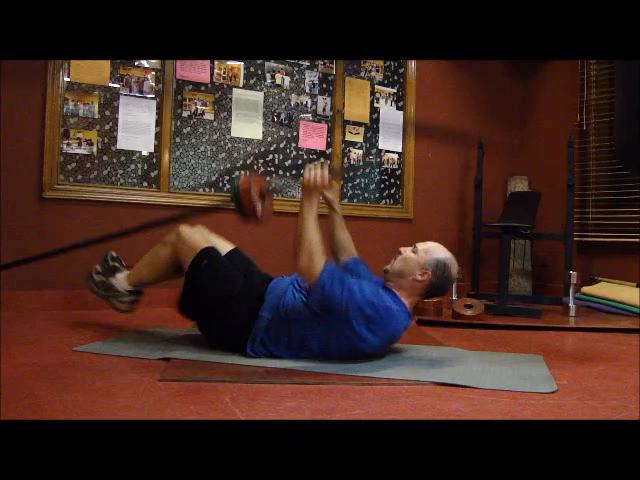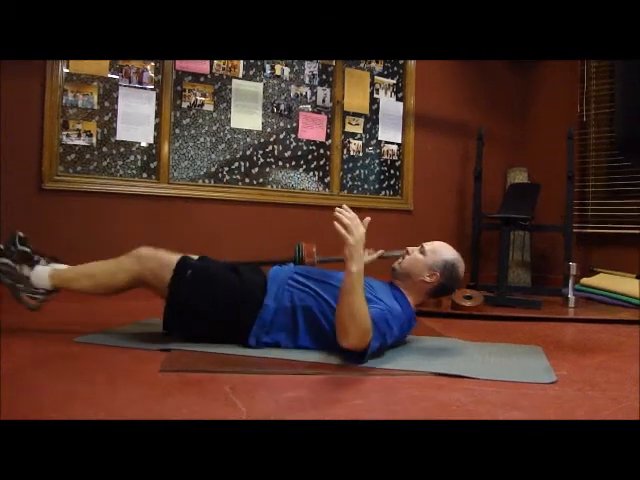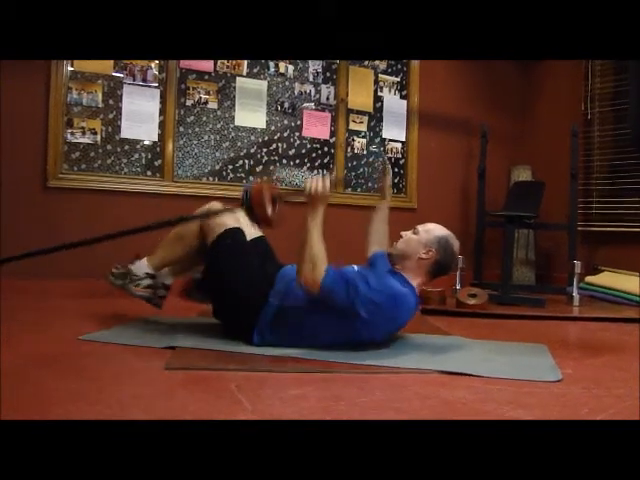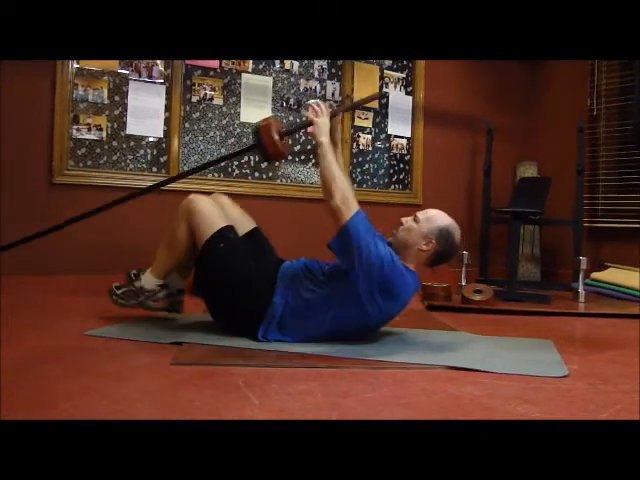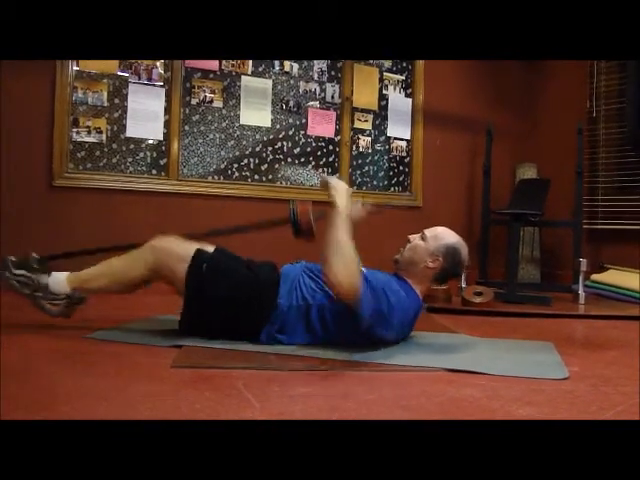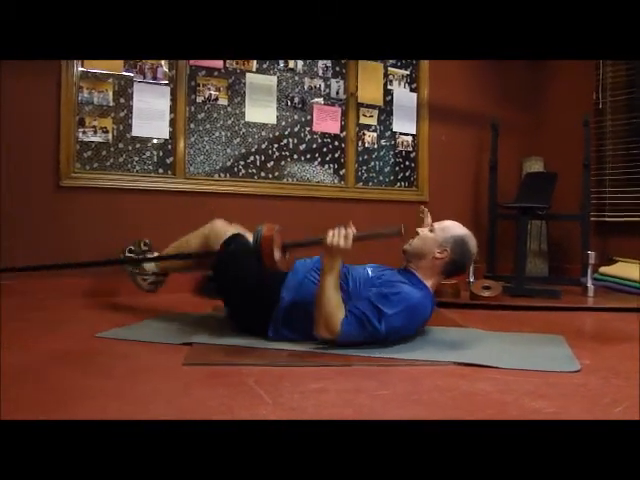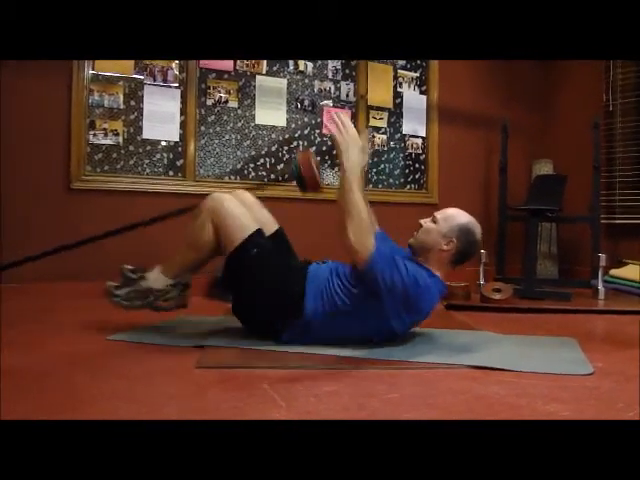
dt=0.7s
person 1, frame 1
left shoulder: (376, 308)
right shoulder: (385, 296)
left elbow: (309, 268)
right elbow: (349, 263)
left wrist: (310, 200)
right wrist: (334, 207)
left hip: (249, 324)
right hip: (264, 296)
left knee: (185, 235)
right knee: (200, 236)
left ankle: (122, 284)
right ankle: (130, 279)
person 1, frame 2
left shoulder: (392, 315)
right shoulder: (391, 294)
left elbow: (352, 341)
left wrist: (355, 261)
right wrist: (356, 267)
left hip: (252, 313)
right hip: (261, 289)
left knee: (145, 261)
right knee: (154, 257)
left ankle: (41, 277)
right ankle: (50, 274)
person 1, frame 3
left shoulder: (386, 296)
right shoulder: (396, 289)
left elbow: (310, 278)
right elbow: (377, 256)
left wrist: (315, 212)
right wrist: (384, 202)
left hip: (260, 311)
right hip: (275, 287)
left knee: (215, 215)
right knee: (229, 213)
left ankle: (145, 273)
right ankle: (161, 279)
person 1, frame 4
left shoulder: (386, 274)
right shoulder: (390, 263)
left elbow: (340, 204)
right elbow: (347, 207)
left wrist: (324, 140)
right wrist: (333, 147)
left hip: (261, 309)
right hip: (275, 280)
left knee: (194, 205)
right knee: (216, 201)
left ankle: (151, 286)
right ankle: (169, 286)
person 1, frame 5
left shoulder: (393, 304)
right shoulder: (399, 291)
left elbow: (340, 282)
left wrist: (341, 209)
right wrist: (348, 223)
left hip: (264, 312)
right hip: (273, 286)
left knee: (158, 252)
right knee: (169, 245)
left ankle: (59, 286)
right ankle: (65, 284)
person 1, frame 6
left shoulder: (405, 303)
right shoulder: (414, 291)
left elbow: (327, 329)
left wrist: (331, 262)
right wrist: (404, 240)
left hip: (271, 305)
right hip: (286, 281)
left knee: (216, 231)
right knee: (232, 237)
left ankle: (149, 267)
right ankle: (157, 264)
person 1, frame 7
left shoulder: (413, 287)
right shoulder: (418, 274)
left elbow: (357, 242)
right elbow: (370, 238)
left wrist: (350, 160)
right wrist: (354, 163)
left hip: (285, 310)
right hip: (300, 284)
left knee: (217, 205)
right knee: (240, 201)
left ankle: (160, 284)
right ankle: (167, 282)
